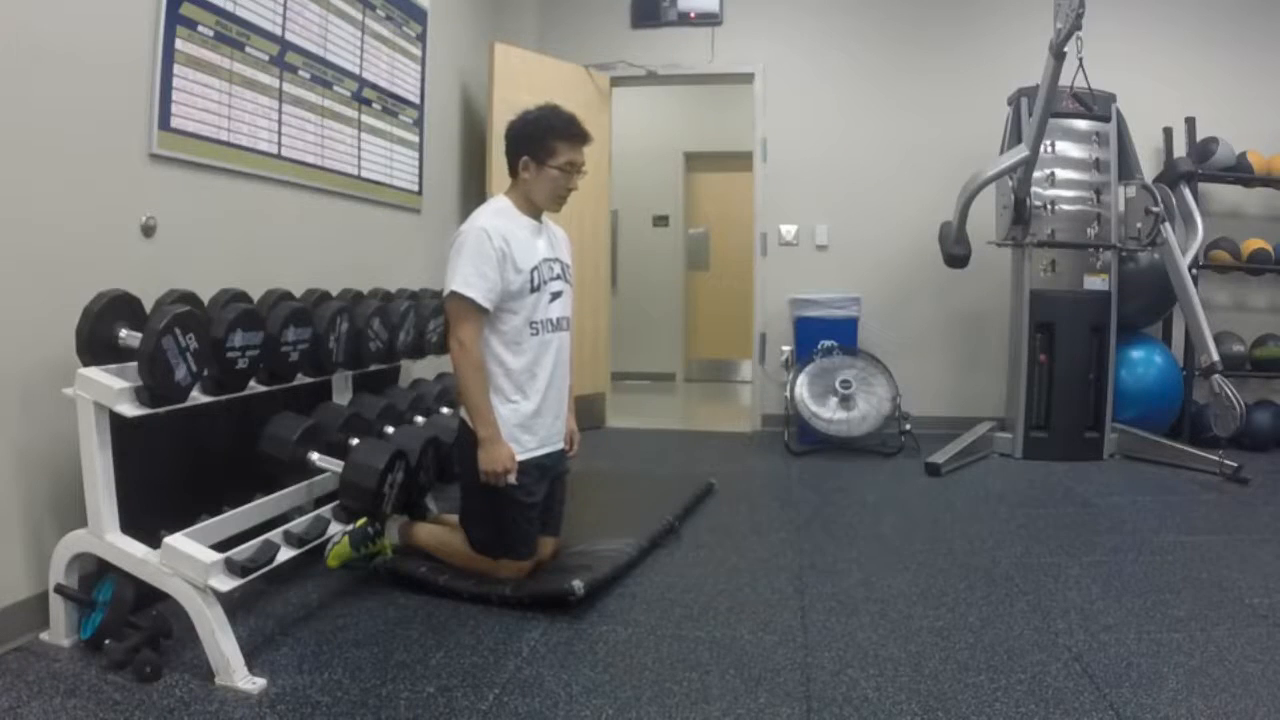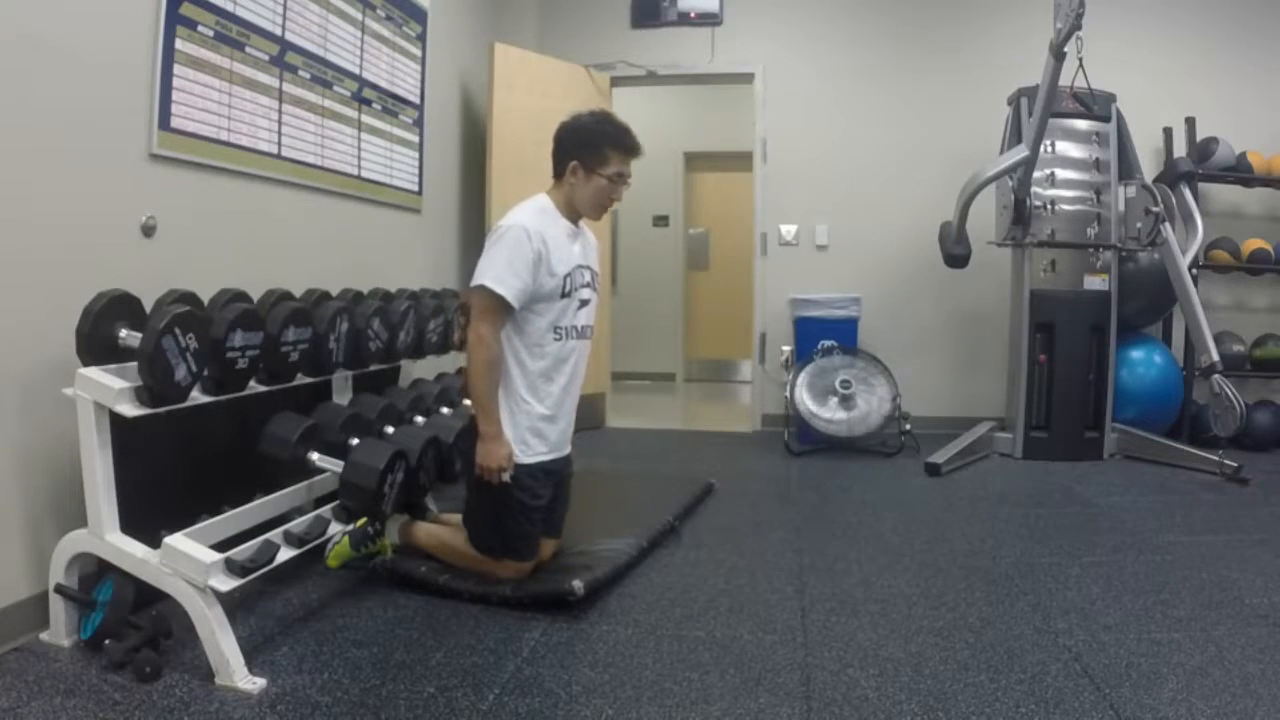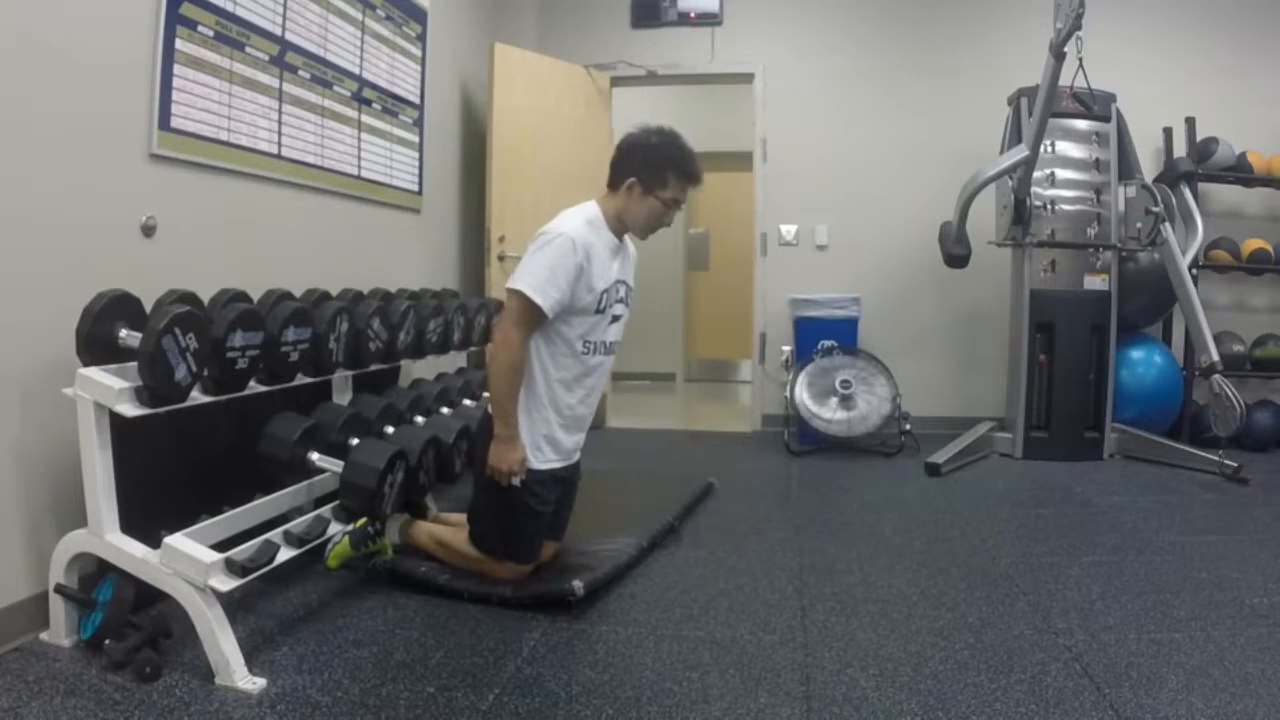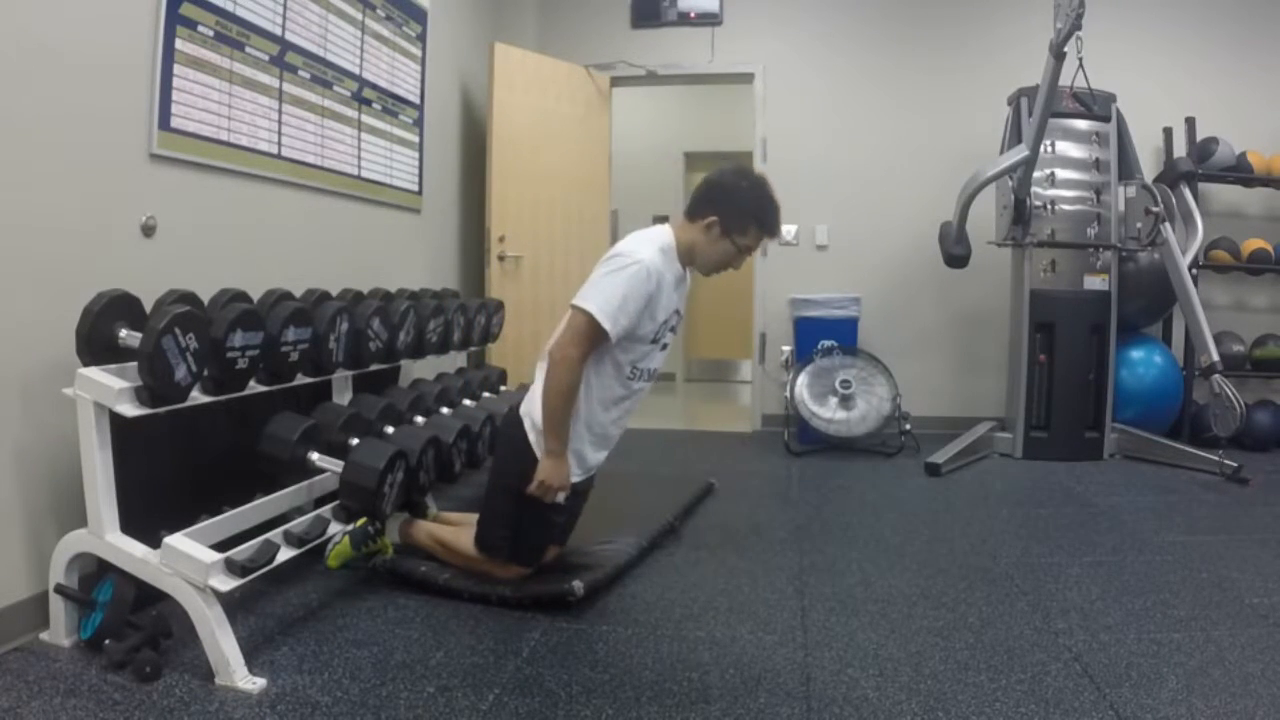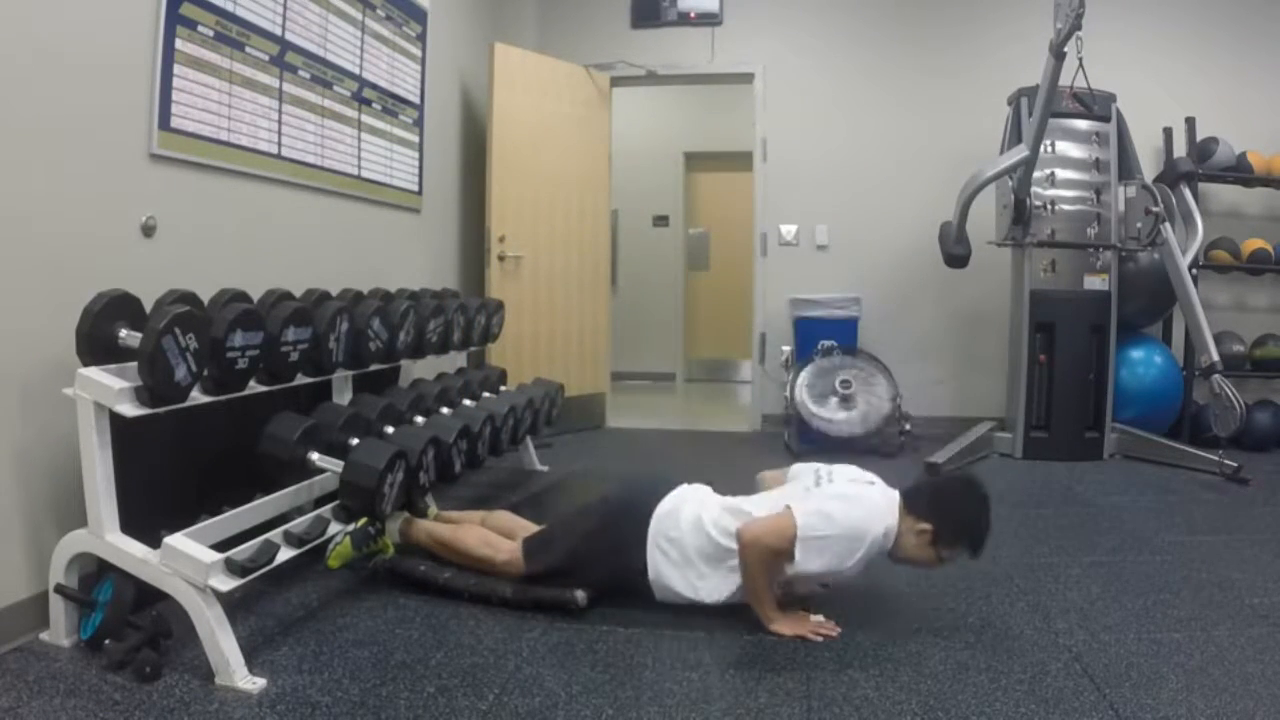
dt=1s
person 1, frame 1
left shoulder: (555, 235)
right shoulder: (487, 232)
right elbow: (464, 340)
left wrist: (567, 413)
right wrist: (489, 437)
left hip: (547, 434)
right hip: (505, 439)
left knee: (541, 551)
right knee: (509, 564)
left ankle: (422, 518)
right ankle: (392, 530)
person 1, frame 2
left shoulder: (585, 239)
right shoulder: (524, 231)
right elbow: (482, 333)
right wrist: (491, 433)
left hip: (554, 438)
right hip: (514, 440)
left knee: (541, 552)
right knee: (510, 565)
left ankle: (421, 518)
right ankle: (394, 530)
person 1, frame 3
left shoulder: (624, 248)
right shoulder: (569, 240)
right elbow: (509, 337)
right wrist: (505, 436)
left hip: (564, 442)
right hip: (525, 443)
left knee: (542, 552)
right knee: (510, 564)
left ankle: (422, 516)
right ankle: (394, 529)
person 1, frame 4
left shoulder: (675, 268)
right shoulder: (642, 264)
right elbow: (567, 354)
right wrist: (553, 455)
left hip: (581, 452)
right hip: (543, 446)
left knee: (541, 553)
right knee: (508, 566)
left ankle: (424, 517)
right ankle: (394, 530)
person 1, frame 5
left shoulder: (864, 485)
right shoulder: (865, 522)
right elbow: (756, 540)
left wrist: (789, 569)
right wrist: (774, 616)
left hip: (664, 511)
right hip: (644, 544)
left knee: (528, 534)
right knee: (513, 559)
left ankle: (417, 512)
right ankle: (397, 531)
